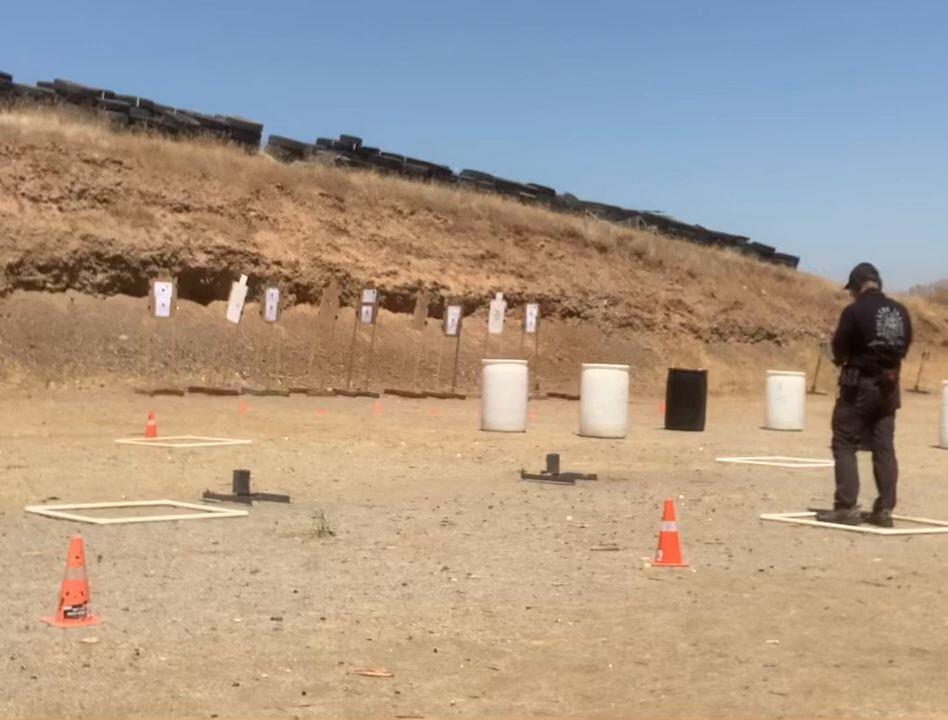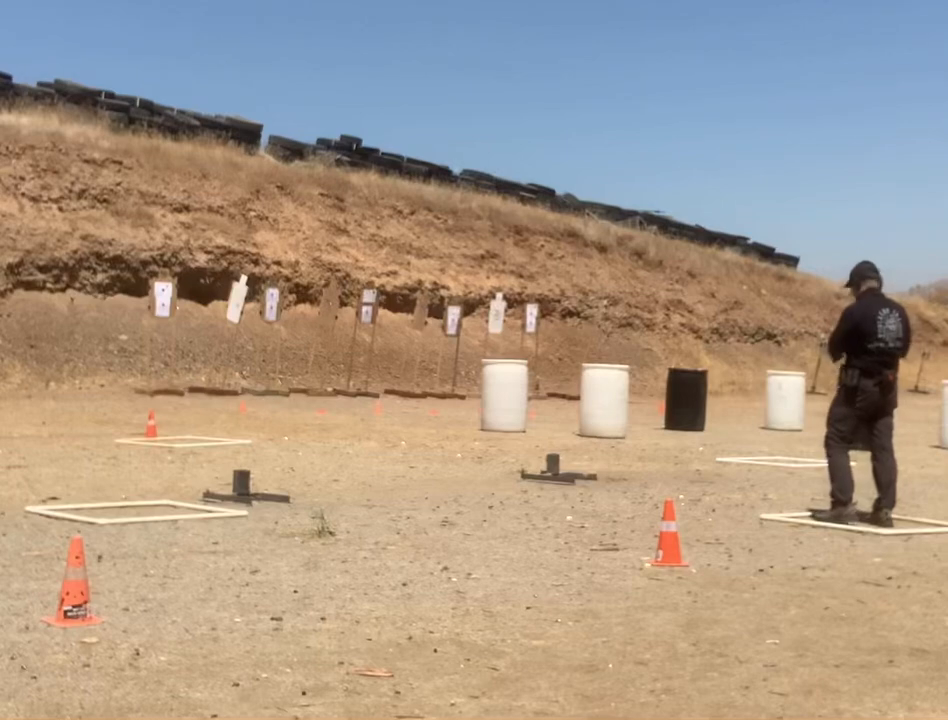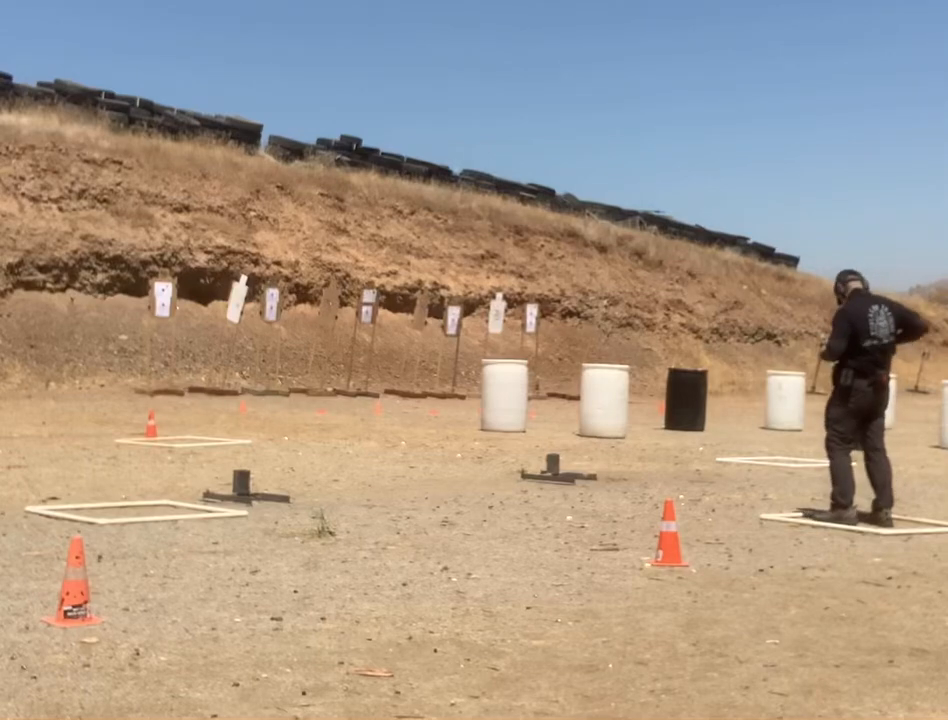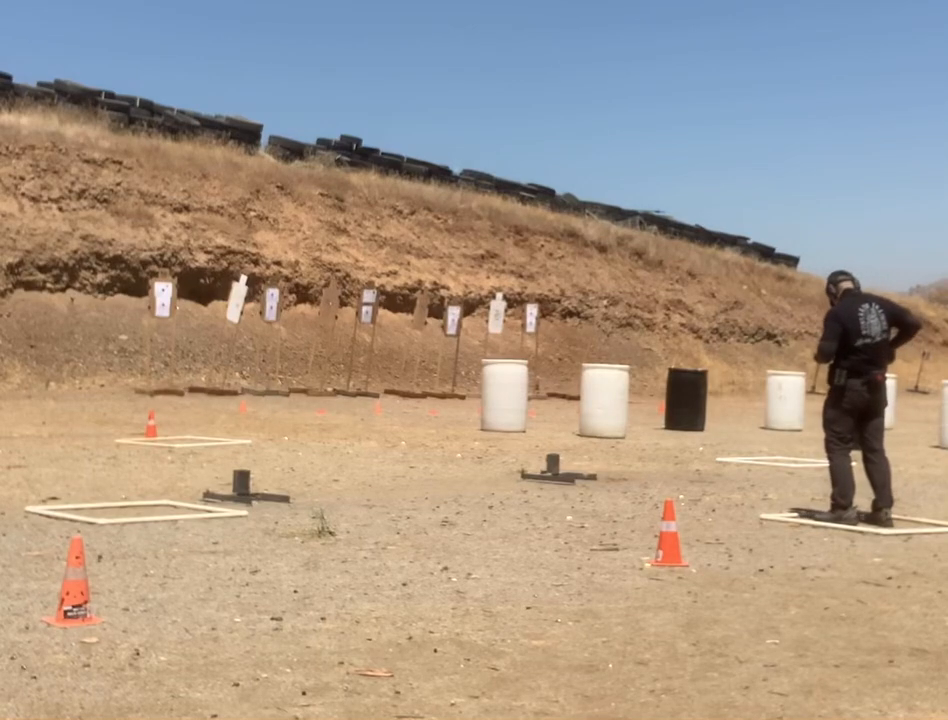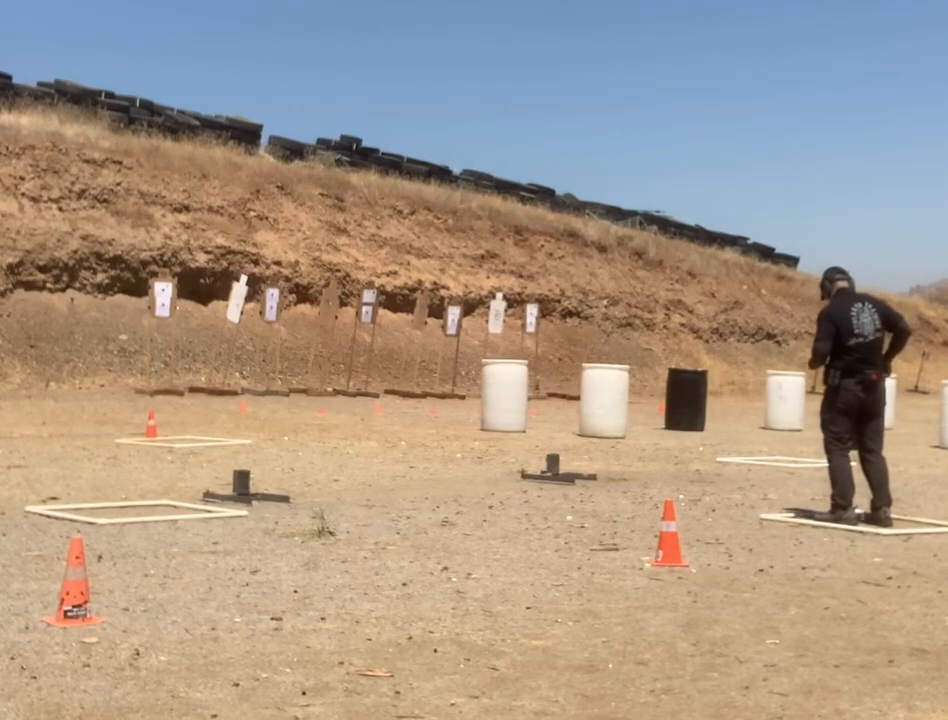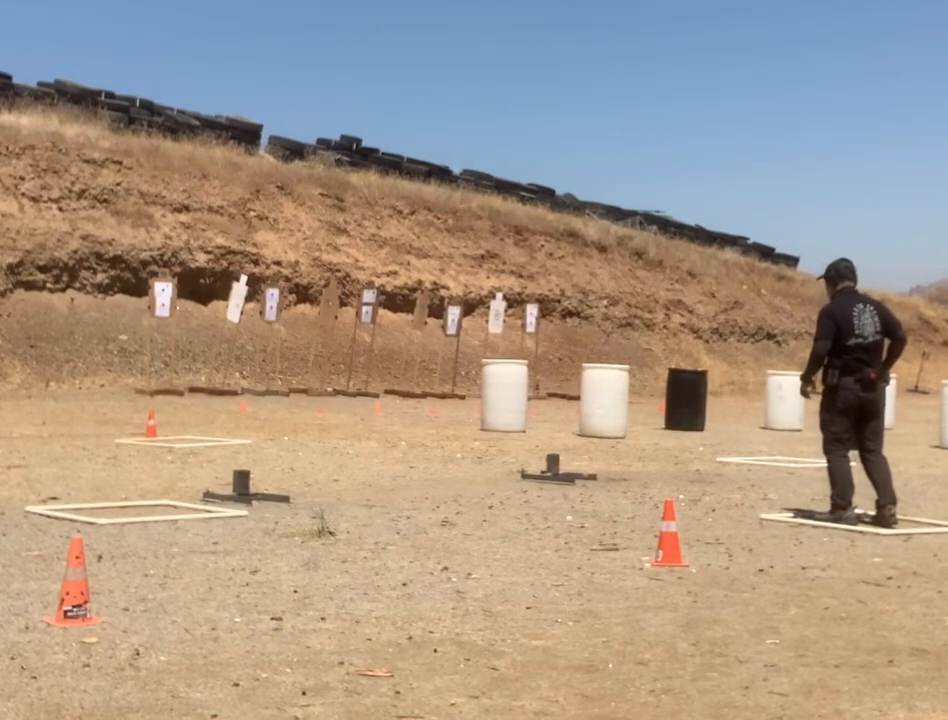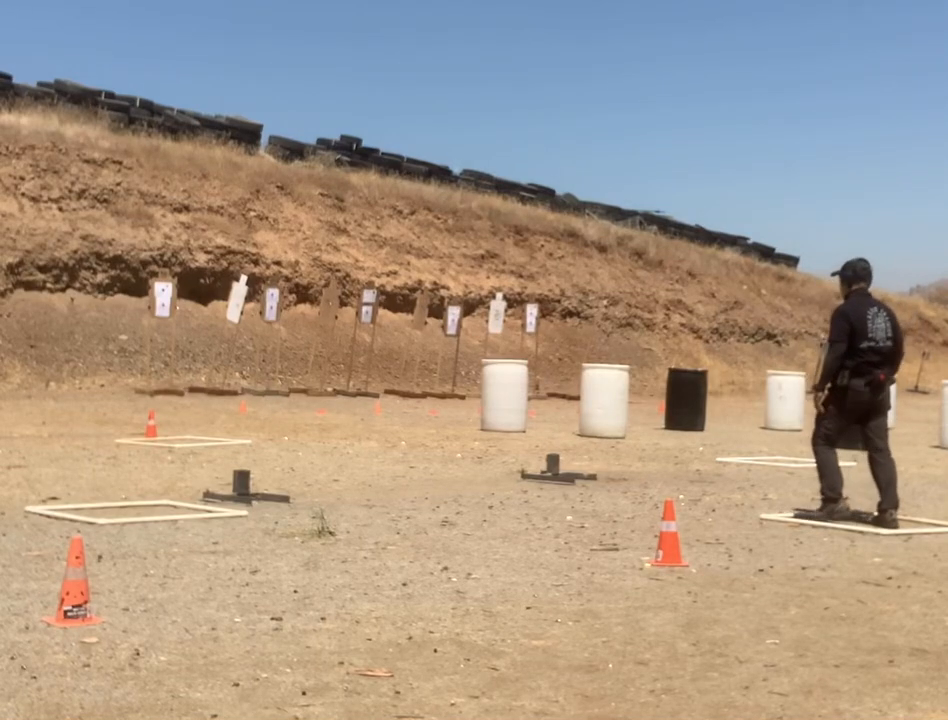
dt=0.3s
person 1, frame 1
left shoulder: (855, 311)
right shoulder: (900, 311)
left elbow: (839, 349)
right elbow: (904, 348)
left wrist: (844, 360)
left hip: (859, 386)
right hip: (889, 388)
left knee: (844, 447)
right knee: (884, 449)
left ankle: (847, 508)
right ankle: (884, 510)
person 1, frame 2
left shoulder: (855, 311)
right shoulder: (899, 312)
left elbow: (835, 348)
right elbow: (903, 349)
left wrist: (844, 351)
left hip: (859, 387)
right hip: (887, 388)
left knee: (837, 444)
right knee: (883, 449)
left ankle: (843, 506)
right ankle: (884, 510)
person 1, frame 3
left shoulder: (847, 312)
right shoulder: (888, 306)
left elbow: (834, 350)
right elbow: (922, 326)
left wrist: (825, 353)
left hip: (851, 387)
right hip: (878, 387)
left knee: (838, 447)
right knee: (875, 448)
left ankle: (843, 508)
right ankle: (883, 509)
person 1, frame 4
left shoulder: (838, 312)
right shoulder: (881, 304)
left elbow: (826, 351)
right elbow: (913, 323)
left wrist: (819, 357)
right wrist: (891, 346)
left hip: (847, 387)
right hip: (876, 387)
left knee: (838, 448)
right knee: (874, 449)
left ankle: (843, 509)
right ankle: (883, 509)
person 1, frame 5
left shoulder: (831, 312)
right shoulder: (875, 304)
left elbow: (821, 352)
right elbow: (904, 330)
left wrist: (813, 363)
right wrist: (887, 359)
left hip: (844, 386)
right hip: (873, 387)
left knee: (838, 449)
right knee: (872, 450)
left ankle: (843, 509)
right ankle: (882, 509)
person 1, frame 6
left shoulder: (831, 311)
right shoulder: (875, 307)
left elbow: (821, 350)
right elbow: (900, 338)
left wrist: (807, 378)
right wrist: (884, 368)
left hip: (842, 386)
right hip: (872, 386)
left knee: (837, 449)
right knee: (873, 450)
left ankle: (843, 509)
right ankle: (887, 507)
person 1, frame 7
left shoulder: (845, 311)
right shoulder: (886, 312)
left elbow: (836, 354)
right elbow: (897, 351)
left wrist: (821, 387)
left hip: (849, 387)
right hip: (878, 389)
left knee: (823, 441)
right knee: (880, 449)
left ankle: (834, 502)
right ankle: (889, 510)
